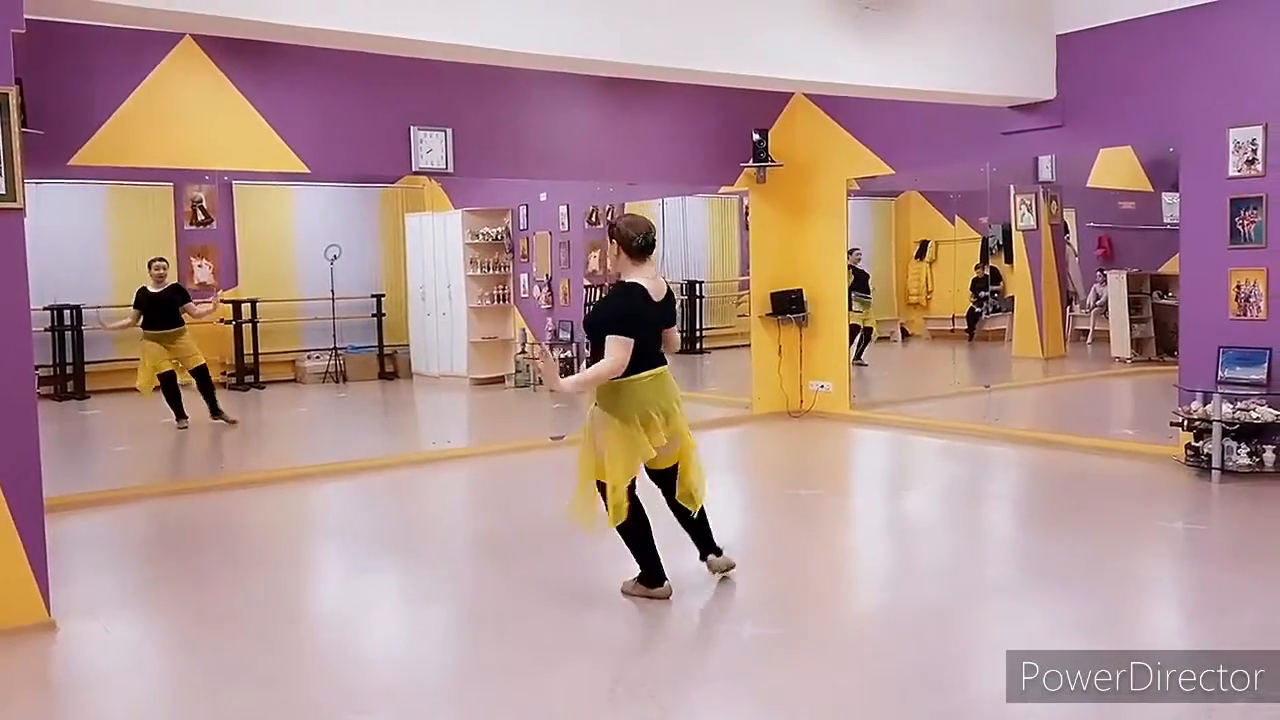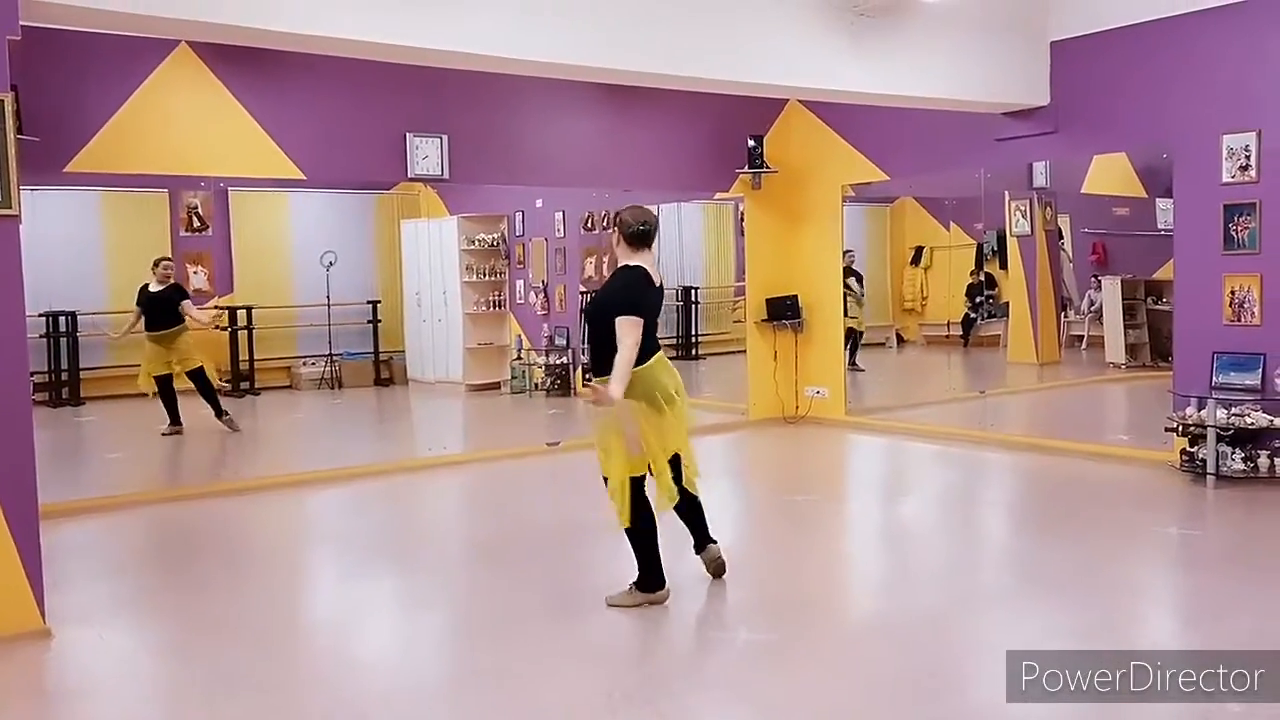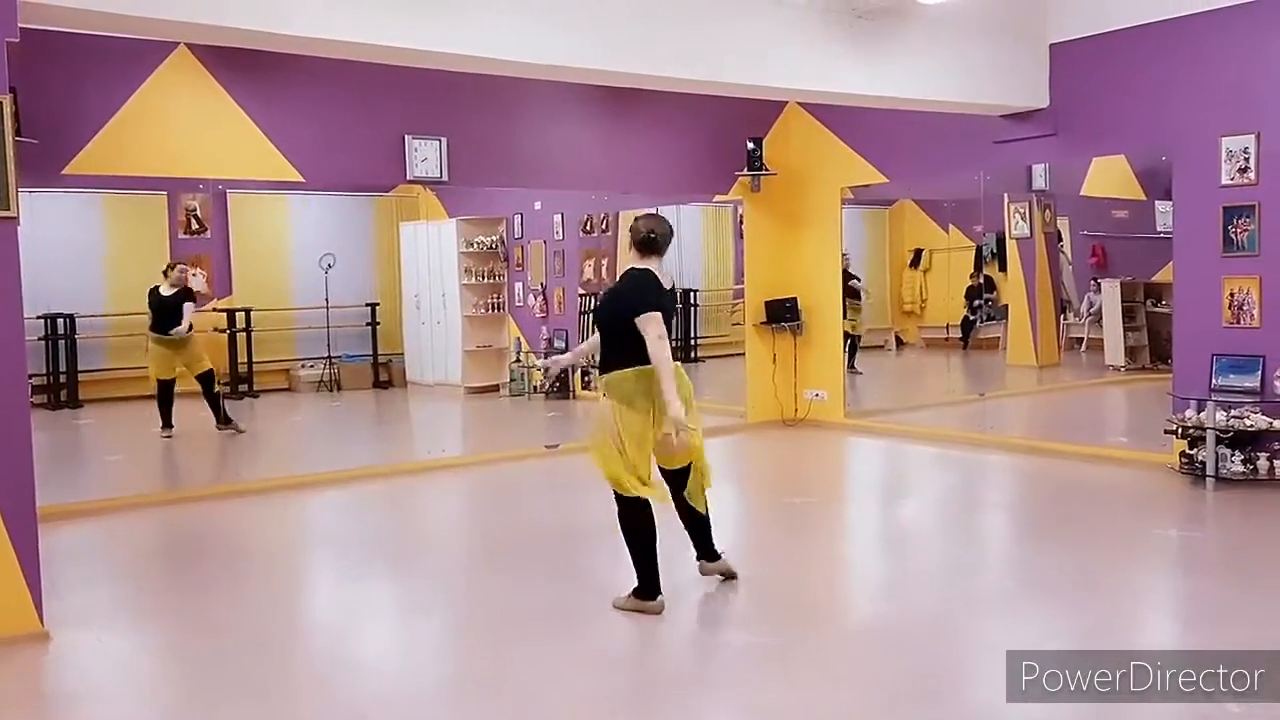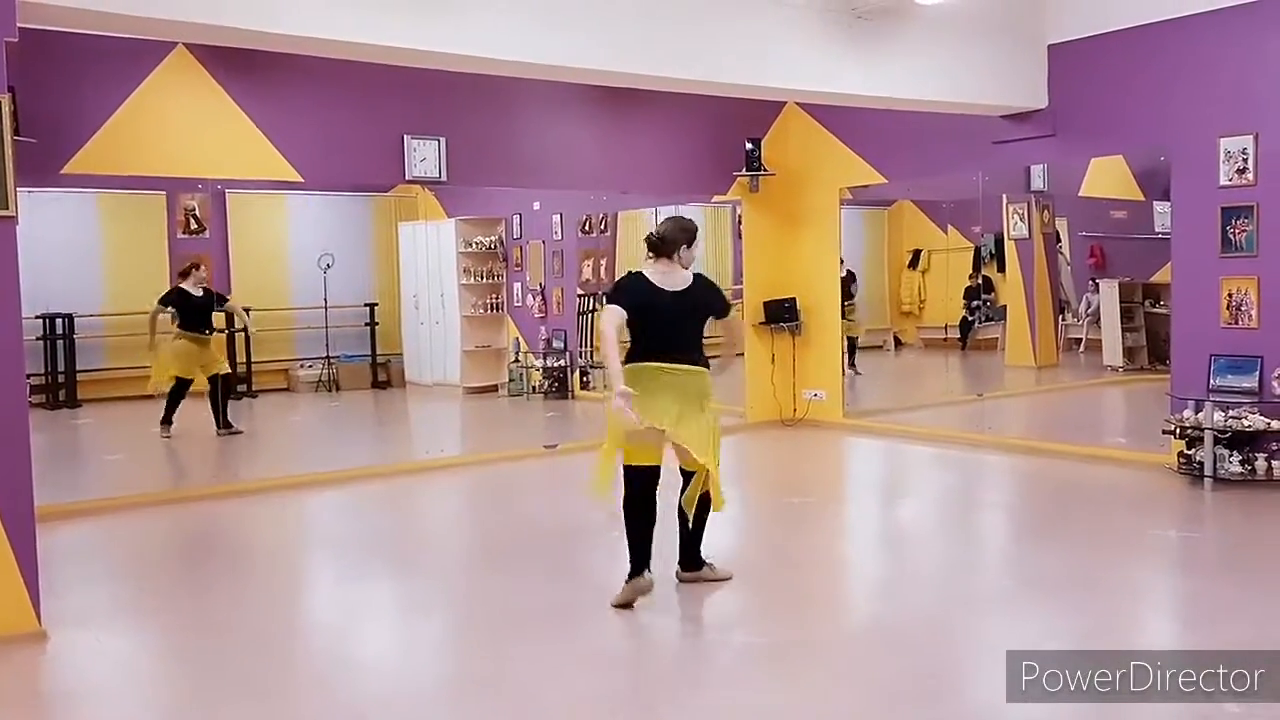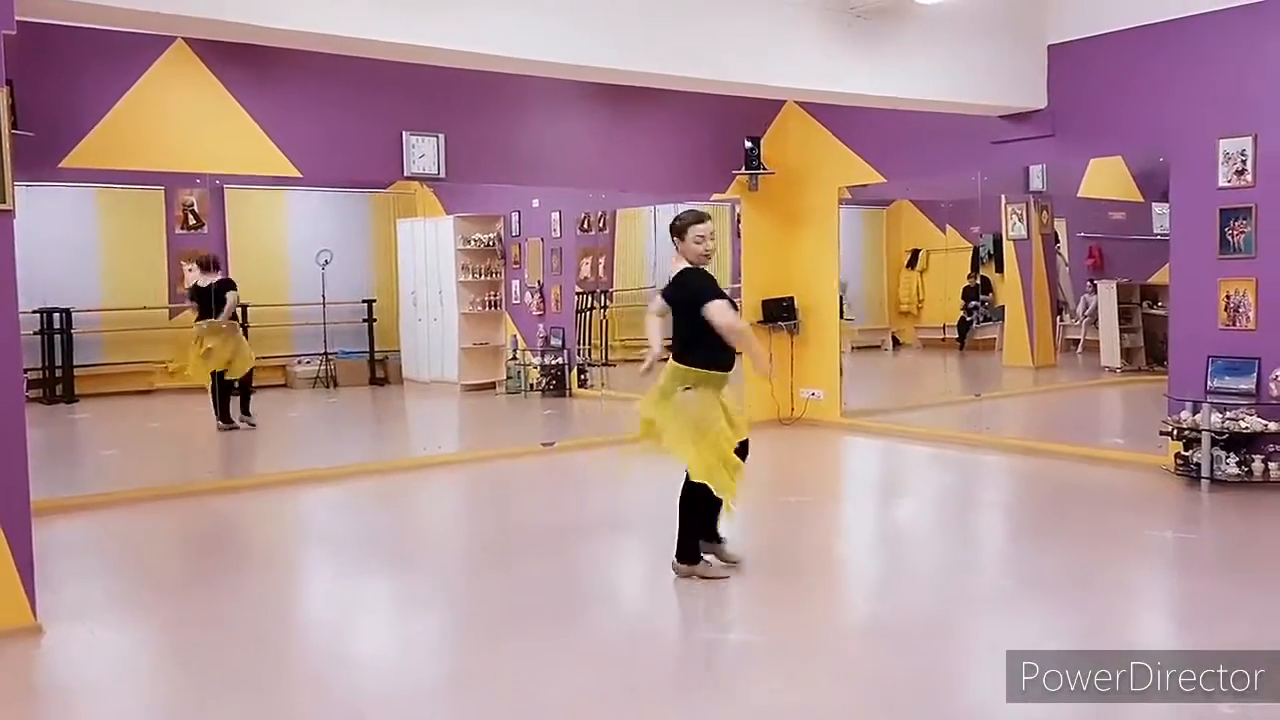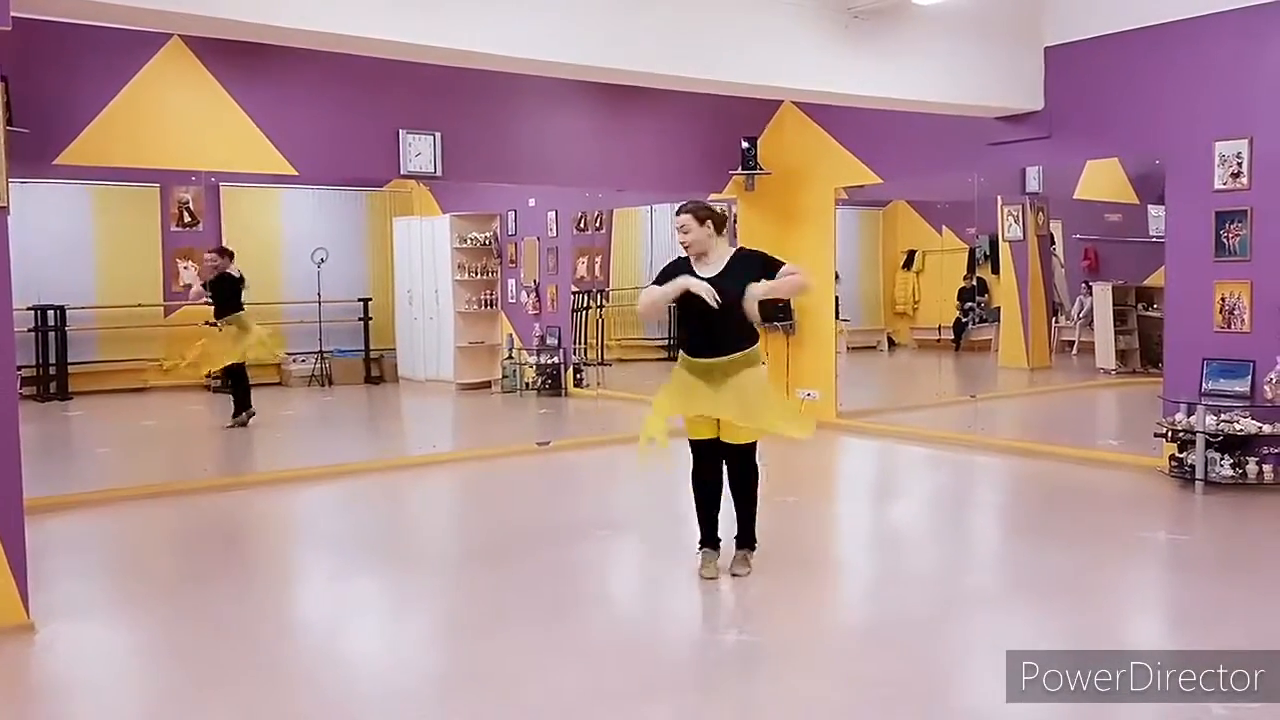
dt=0.3s
person 1, frame 1
left shoulder: (622, 297)
right shoulder: (662, 288)
left elbow: (615, 363)
left wrist: (564, 384)
left hip: (624, 403)
right hip: (660, 393)
left knee: (616, 489)
right knee: (670, 477)
left ankle: (653, 579)
right ankle: (711, 552)
person 1, frame 2
left shoulder: (627, 278)
right shoulder: (646, 275)
left elbow: (627, 343)
left wrist: (614, 391)
left hip: (636, 393)
right hip: (656, 382)
left knee: (627, 487)
right knee: (673, 467)
left ankle: (651, 584)
right ankle: (706, 544)
person 1, frame 3
left shoulder: (635, 281)
right shoulder: (661, 283)
left elbow: (657, 339)
left wrist: (670, 400)
right wrist: (571, 356)
left hip: (629, 394)
right hip: (663, 389)
left knee: (631, 493)
right knee: (683, 476)
left ankle: (647, 592)
right ankle: (710, 556)
person 1, frame 4
left shoulder: (632, 284)
right shoulder: (701, 286)
left elbow: (608, 326)
right elbow: (734, 333)
left wrist: (617, 382)
right wrist: (725, 360)
left hip: (643, 389)
right hip: (691, 389)
left knee: (639, 481)
right knee: (698, 474)
left ankle: (638, 572)
right ankle: (690, 564)
person 1, frame 5
left shoulder: (685, 277)
right shoulder: (696, 281)
left elbow: (655, 312)
right elbow: (728, 324)
left wrist: (656, 348)
right wrist: (760, 361)
left hip: (695, 382)
right hip: (693, 386)
left knee: (733, 453)
right knee: (707, 468)
left ankle: (707, 537)
right ankle: (688, 557)
person 1, frame 6
left shoulder: (747, 260)
right shoulder: (680, 267)
left elbow: (802, 280)
right elbow: (644, 308)
left wrist: (763, 290)
right wrist: (682, 285)
left hip: (741, 370)
right hip: (696, 374)
left knee: (740, 458)
right knee: (705, 460)
left ankle: (746, 543)
right ankle: (709, 545)
person 2, frame 1
left shoulder: (176, 289)
right shoulder: (142, 292)
left elbow: (194, 312)
right elbow: (133, 320)
left wrist: (213, 306)
right wrist: (110, 326)
left hip: (179, 336)
right hip: (153, 341)
left knee: (202, 374)
right knee: (167, 379)
left ankle: (216, 411)
right ankle: (181, 417)
person 2, frame 2
left shoulder: (176, 288)
right shoulder: (144, 290)
left elbow: (190, 310)
right elbow: (136, 317)
left wrist: (208, 320)
right wrist: (121, 334)
left hip: (178, 337)
right hip: (154, 342)
left knee: (199, 376)
right knee: (163, 383)
left ankle: (222, 414)
right ankle: (175, 423)
person 2, frame 3
left shoulder: (186, 292)
right shoulder: (154, 292)
left elbow: (189, 310)
left wrist: (184, 326)
right wrist: (149, 342)
left hip: (186, 342)
right hip: (161, 344)
left knee: (208, 379)
right knee: (165, 386)
left ankle: (223, 421)
right ankle: (166, 425)
person 2, frame 4
left shoulder: (208, 293)
right shoulder: (176, 292)
left elbow: (232, 307)
right elbow: (154, 313)
left wrist: (247, 323)
right wrist: (152, 338)
left hip: (205, 343)
right hip: (186, 342)
left knee: (224, 381)
right knee: (182, 384)
left ankle: (223, 424)
right ankle: (166, 422)
person 2, frame 5
left shoulder: (196, 286)
right shoulder: (226, 282)
left elbow: (193, 306)
right elbow: (233, 301)
right wrist: (221, 320)
left hip: (204, 332)
right hip: (226, 331)
left knee: (217, 377)
right knee: (244, 373)
left ankle: (224, 419)
right ankle: (245, 414)
person 2, frame 6
left shoulder: (222, 277)
right shoulder: (236, 274)
left elbow: (193, 296)
left wrist: (200, 285)
left hip: (232, 327)
right hip: (239, 324)
left knee: (230, 370)
right knee: (238, 369)
left ankle: (241, 411)
right ankle: (245, 408)
